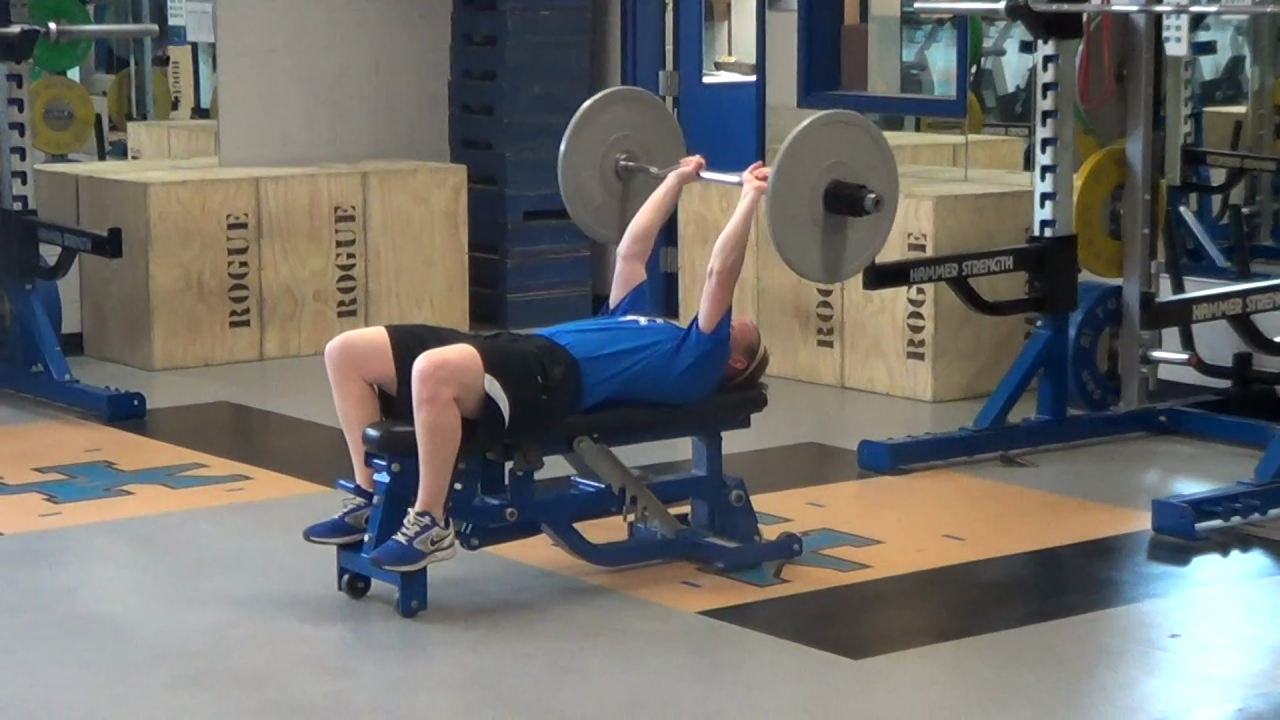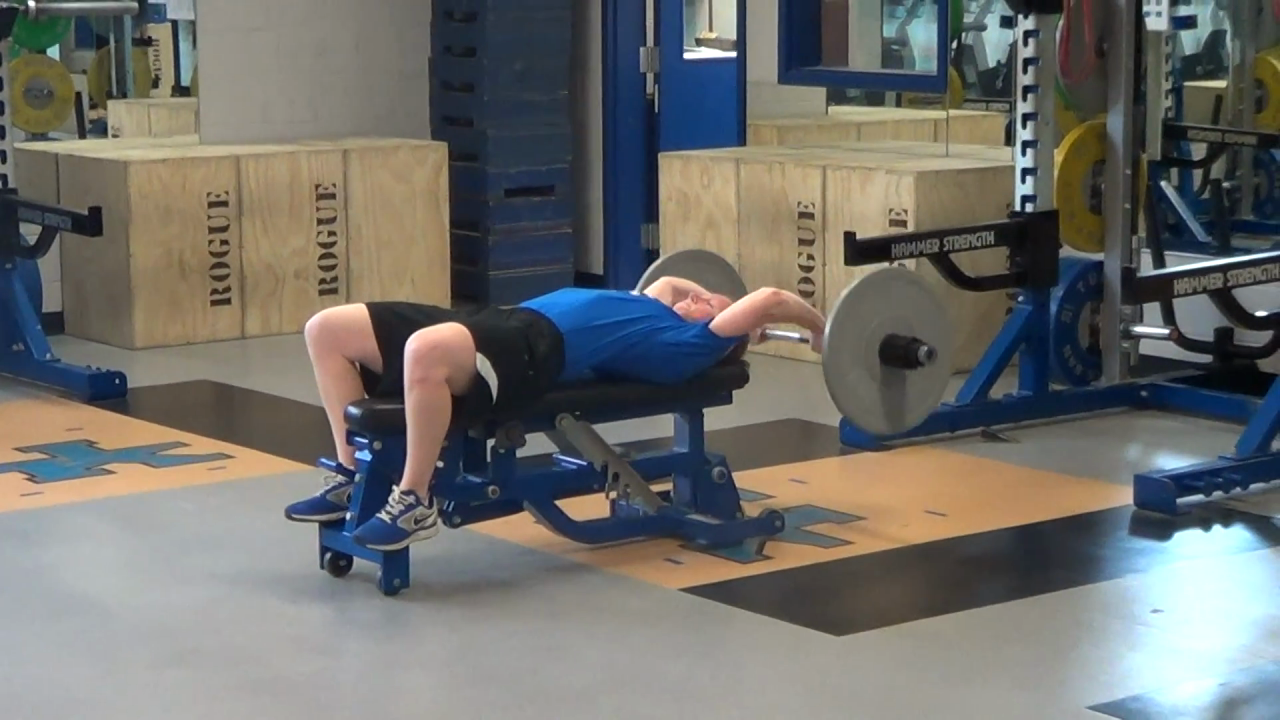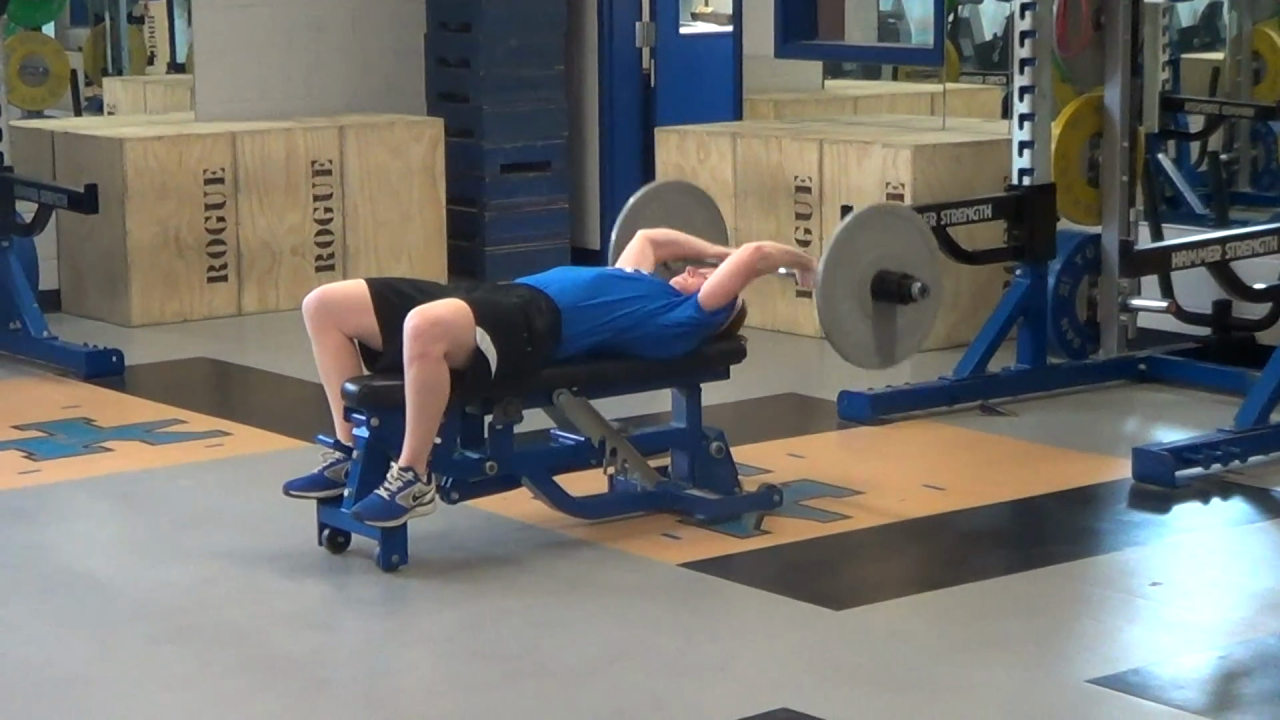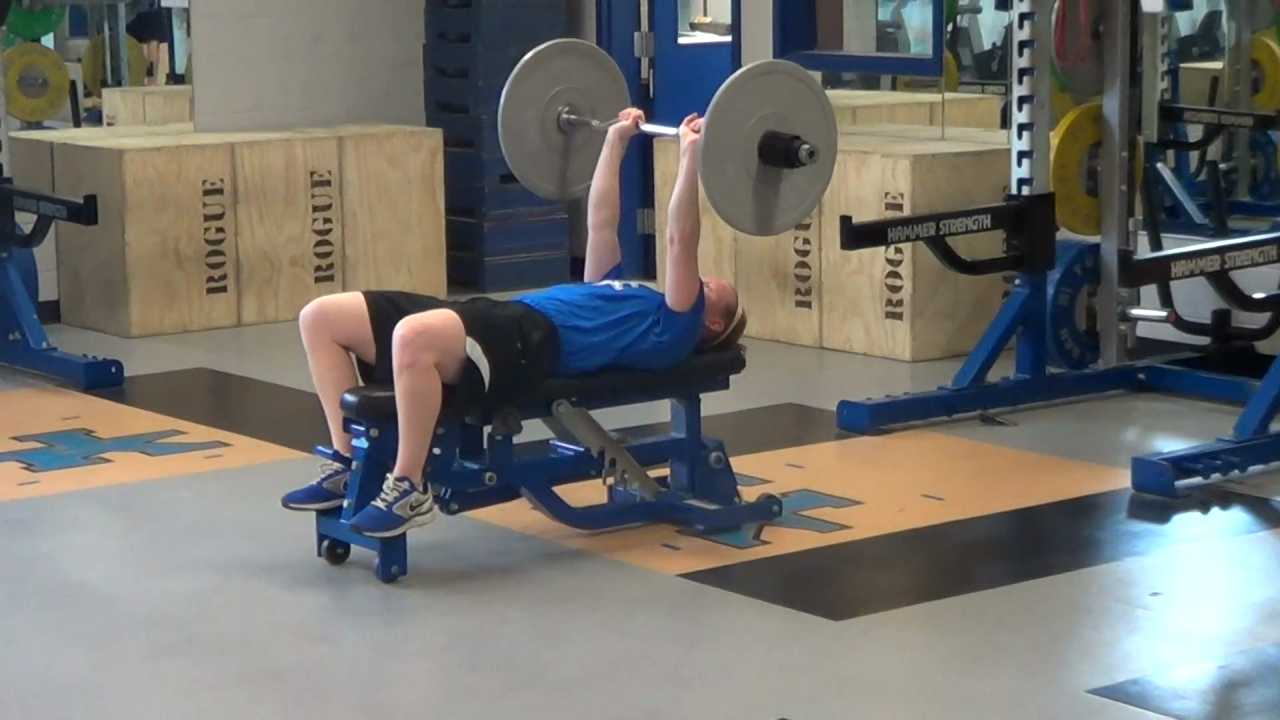
dt=1s
person 1, frame 1
left shoulder: (696, 366)
right shoulder: (644, 325)
left elbow: (720, 276)
right elbow: (630, 254)
left wrist: (751, 197)
right wrist: (675, 181)
left hip: (551, 377)
right hip: (520, 350)
left knee: (434, 372)
right knee: (346, 351)
left ankle: (430, 525)
right ankle: (370, 497)
person 1, frame 2
left shoulder: (687, 346)
right shoulder: (656, 317)
left elbow: (767, 300)
right elbow: (668, 282)
left wrist: (818, 324)
right wrist: (737, 306)
left hip: (537, 347)
right hip: (507, 320)
left knee: (425, 351)
right knee: (327, 329)
left ankle: (413, 501)
right ankle: (352, 475)
person 1, frame 3
left shoulder: (681, 322)
right shoulder: (644, 291)
left elbow: (752, 257)
right elbow: (648, 235)
left wrist: (799, 259)
right wrist: (718, 249)
left hip: (534, 321)
right hip: (498, 298)
left knee: (424, 327)
right knee: (324, 305)
left ankle: (411, 477)
right ankle: (350, 451)
person 1, frame 4
left shoulder: (672, 331)
right shoulder: (623, 294)
left elbow: (681, 242)
right elbow: (601, 224)
left wrist: (691, 154)
right wrist: (615, 140)
left hip: (529, 343)
right hip: (497, 315)
left knee: (414, 337)
right knee: (320, 317)
left ankle: (408, 489)
right ankle: (348, 464)
